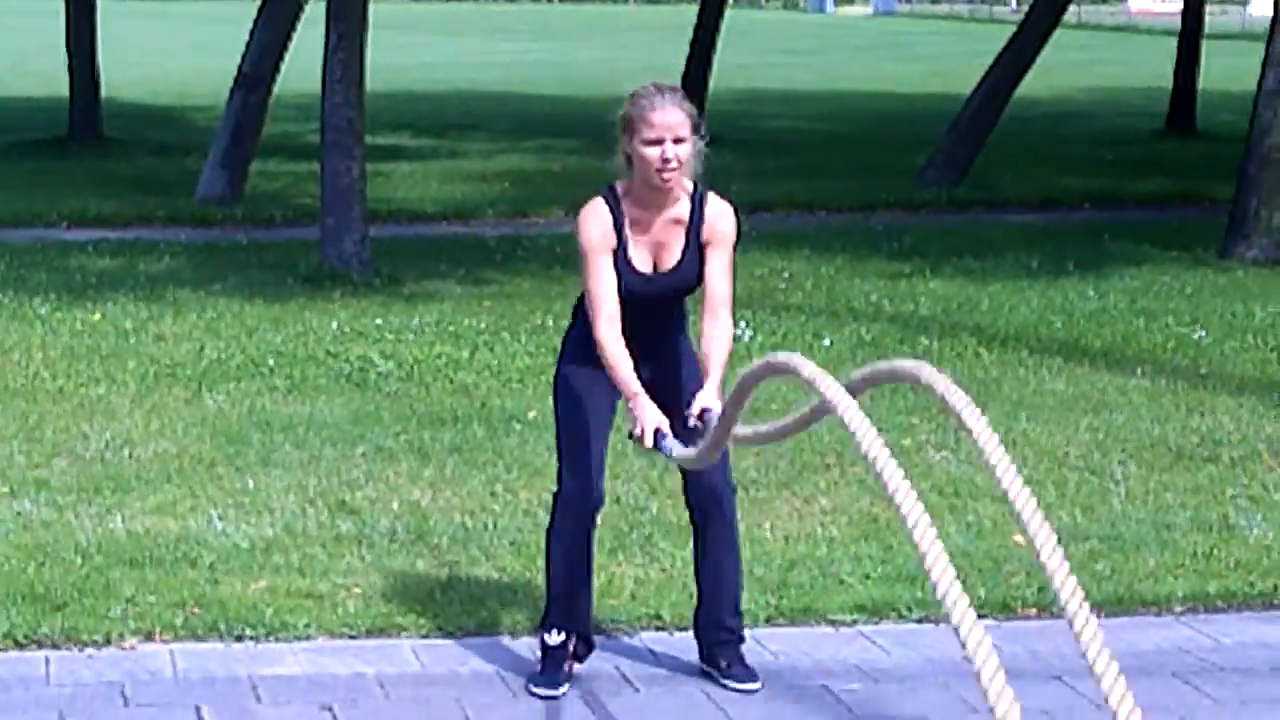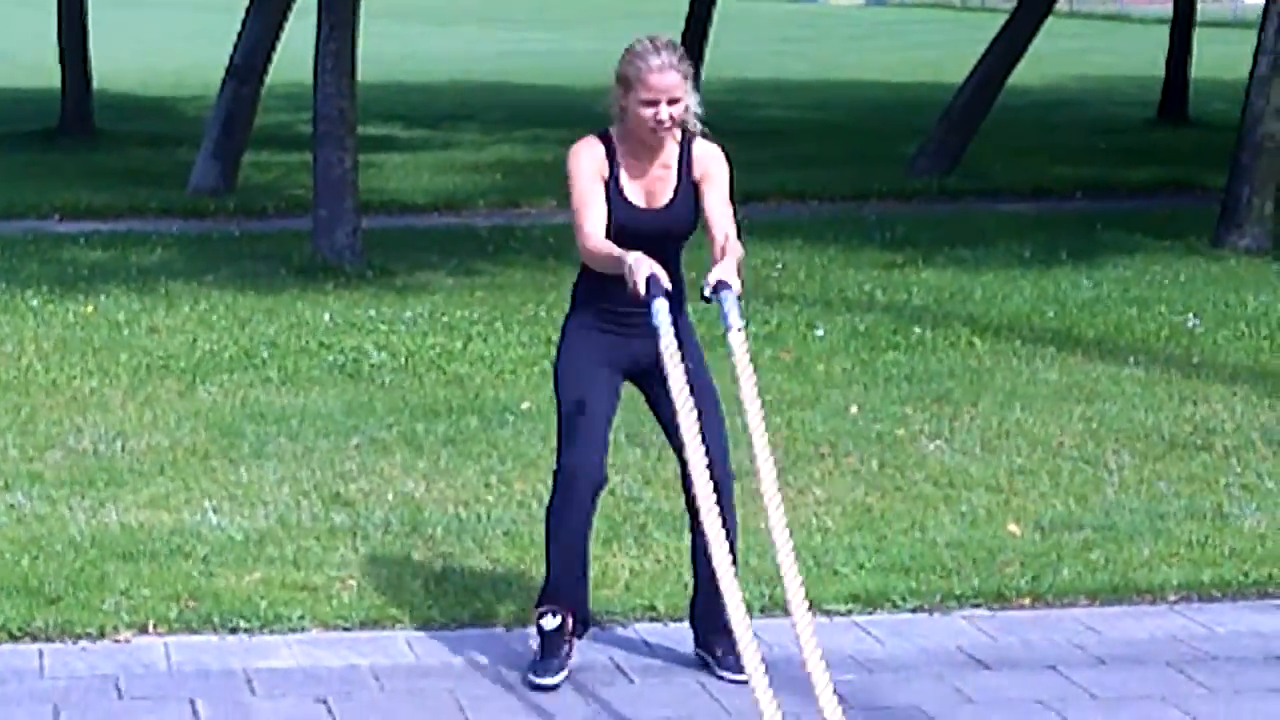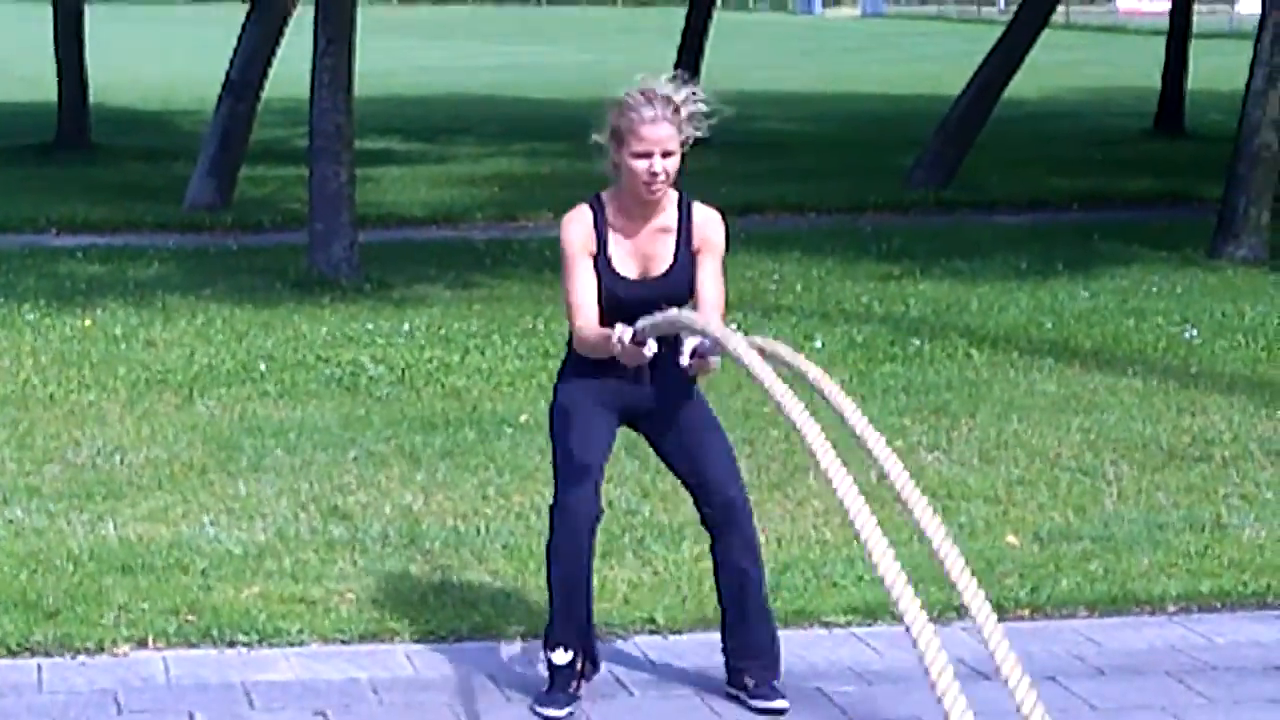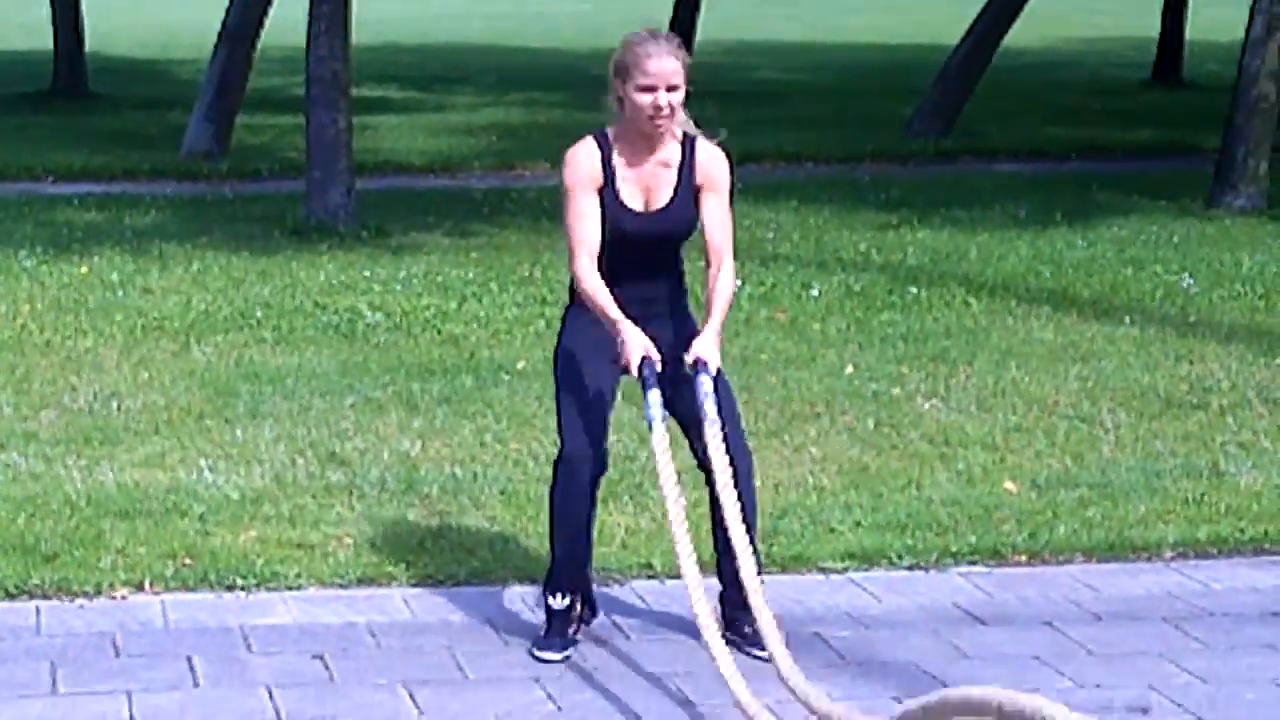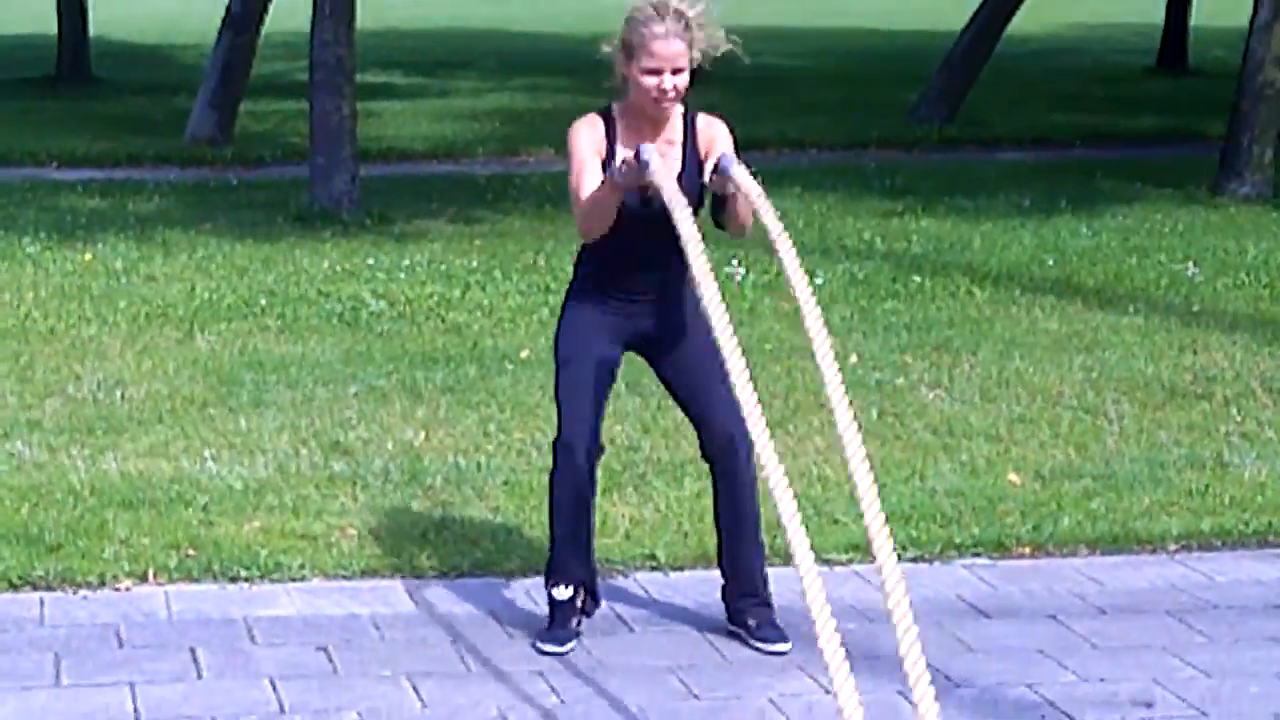
dt=0.2s
person 1, frame 1
left shoulder: (713, 215)
right shoulder: (599, 216)
left elbow: (718, 316)
right elbow: (603, 324)
left wrist: (711, 390)
right wrist: (637, 401)
left hip: (670, 357)
right hip: (594, 364)
left knee: (715, 493)
right knee: (578, 493)
left ankle: (721, 644)
right ankle: (561, 642)
person 1, frame 2
left shoulder: (706, 157)
right shoulder: (589, 155)
left elbow: (725, 234)
right elbow: (589, 244)
left wrist: (727, 263)
right wrist: (629, 260)
left hip: (668, 329)
right hip: (595, 333)
left knee: (713, 469)
right knee: (580, 469)
left ankle: (716, 631)
right ankle: (558, 627)
person 1, frame 3
left shoulder: (702, 223)
right shoulder: (582, 223)
left elbow: (711, 319)
right elbow: (582, 331)
left wrist: (705, 348)
right wrist: (613, 342)
left hip: (668, 383)
right hip: (592, 385)
left knee: (729, 503)
right knee: (574, 508)
left ankle: (751, 666)
right ankle: (567, 662)
person 1, frame 4
left shoulder: (706, 159)
right shoulder: (587, 158)
left elbow: (722, 262)
right elbow: (583, 267)
left wrist: (711, 331)
right wrist: (622, 330)
left hip: (671, 323)
right hip: (596, 330)
left knee: (731, 453)
right knee: (580, 458)
left ankle: (740, 612)
right ankle: (565, 607)
person 1, frame 5
left shoulder: (708, 133)
right shoulder: (591, 133)
left elbow: (738, 224)
right elbow: (587, 228)
left wrist: (731, 187)
right wrist: (621, 183)
left hip: (673, 306)
right hip: (596, 309)
left knee: (731, 438)
right knee: (576, 441)
left ankle: (749, 603)
right ankle: (568, 597)
